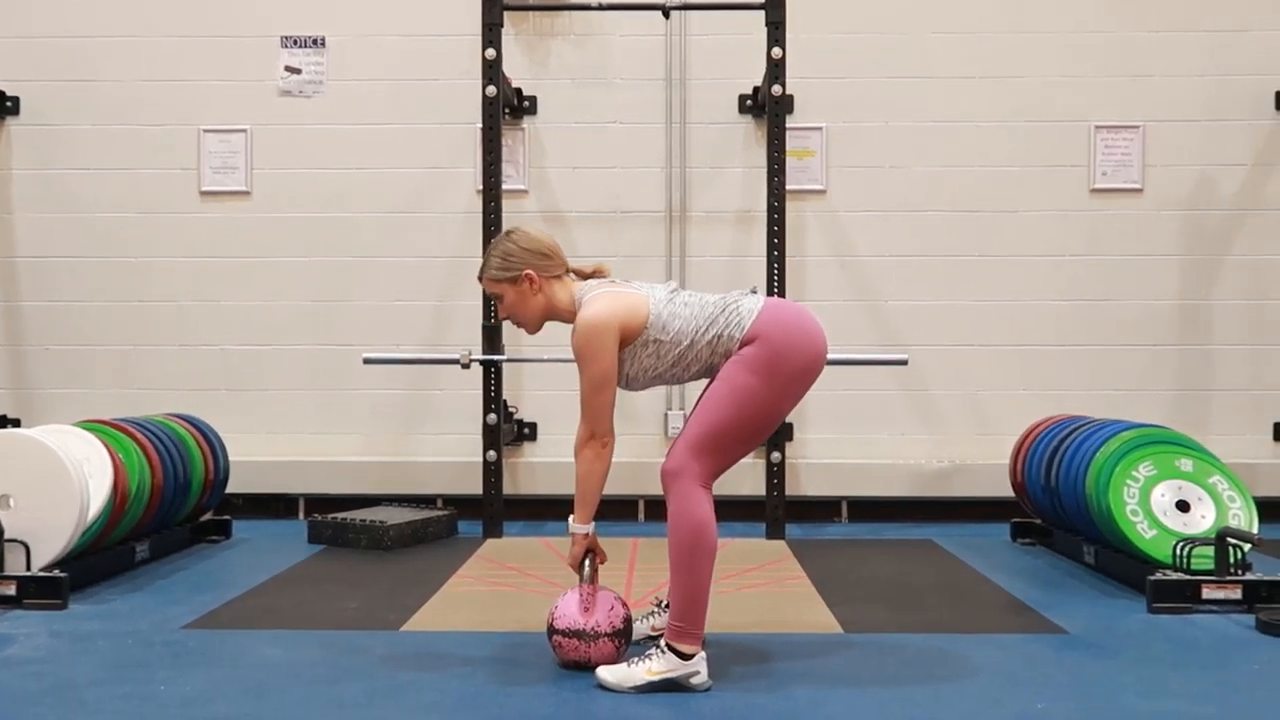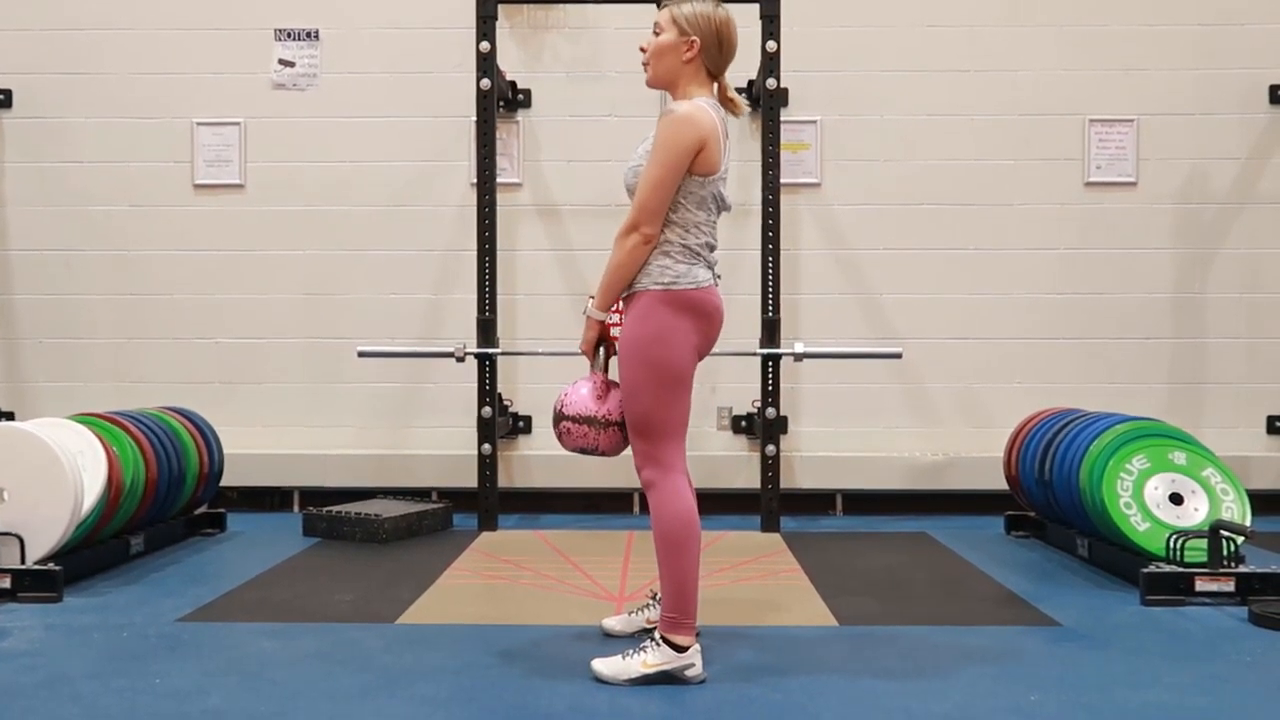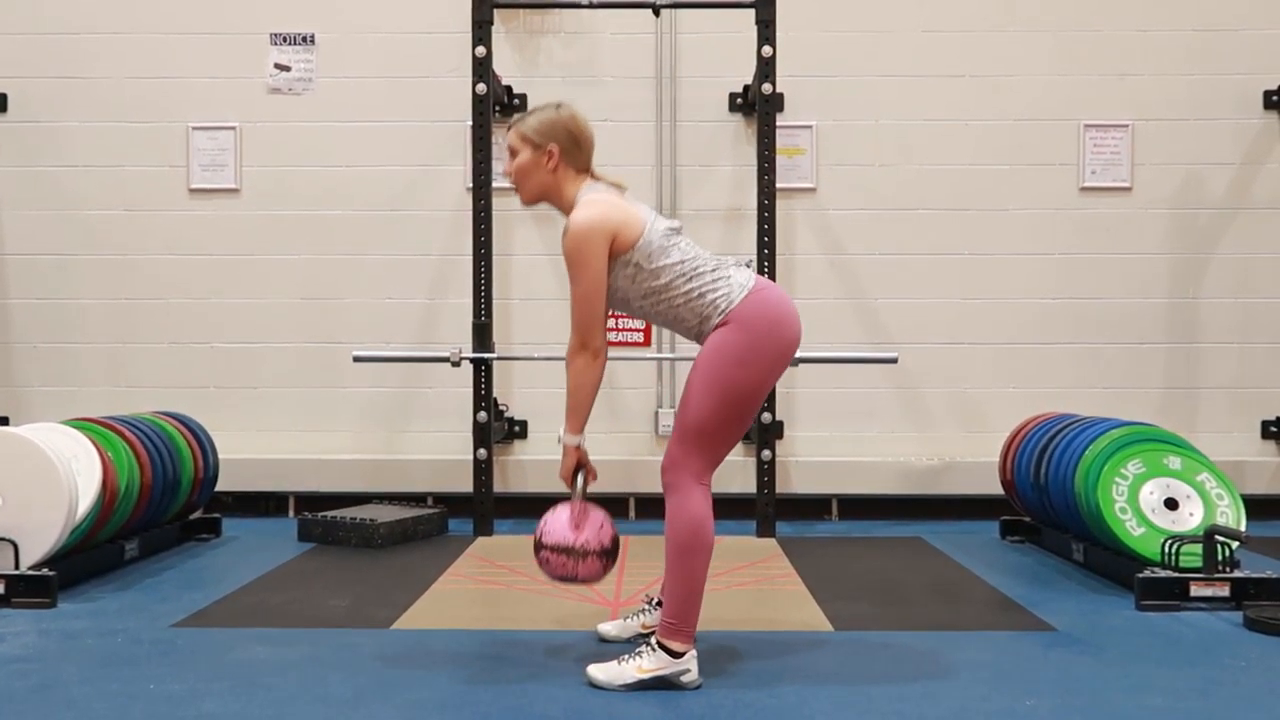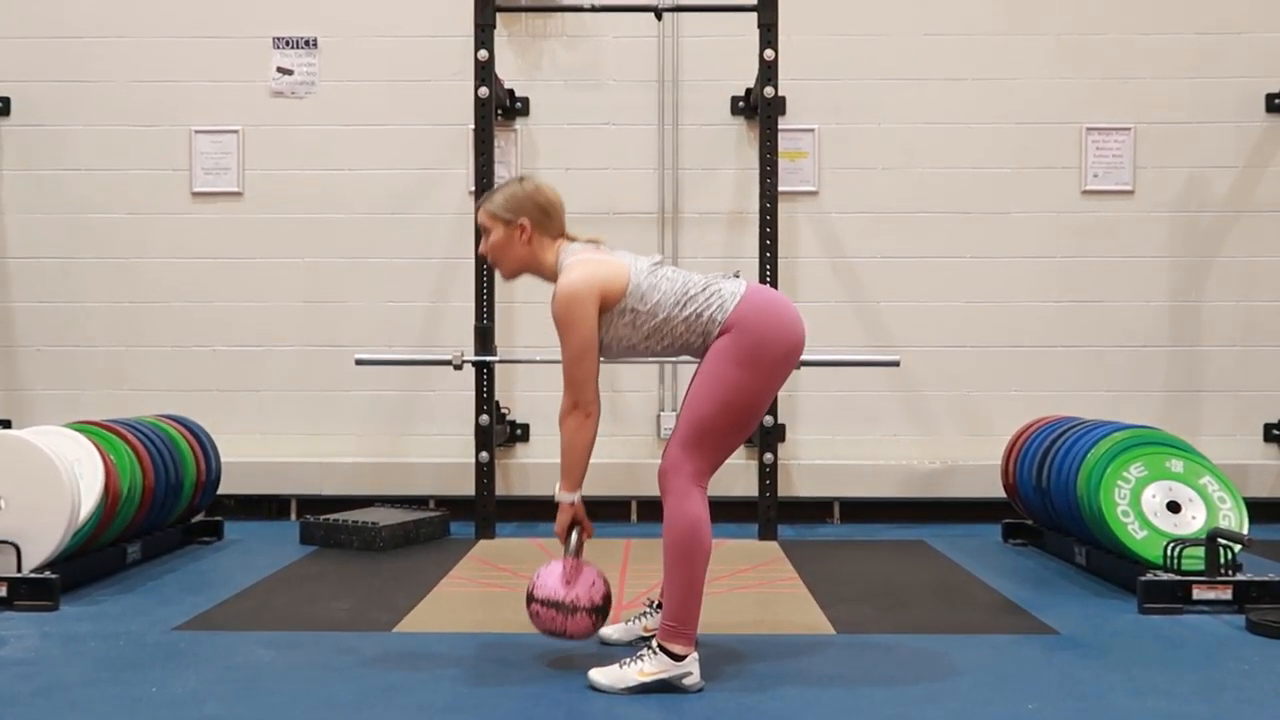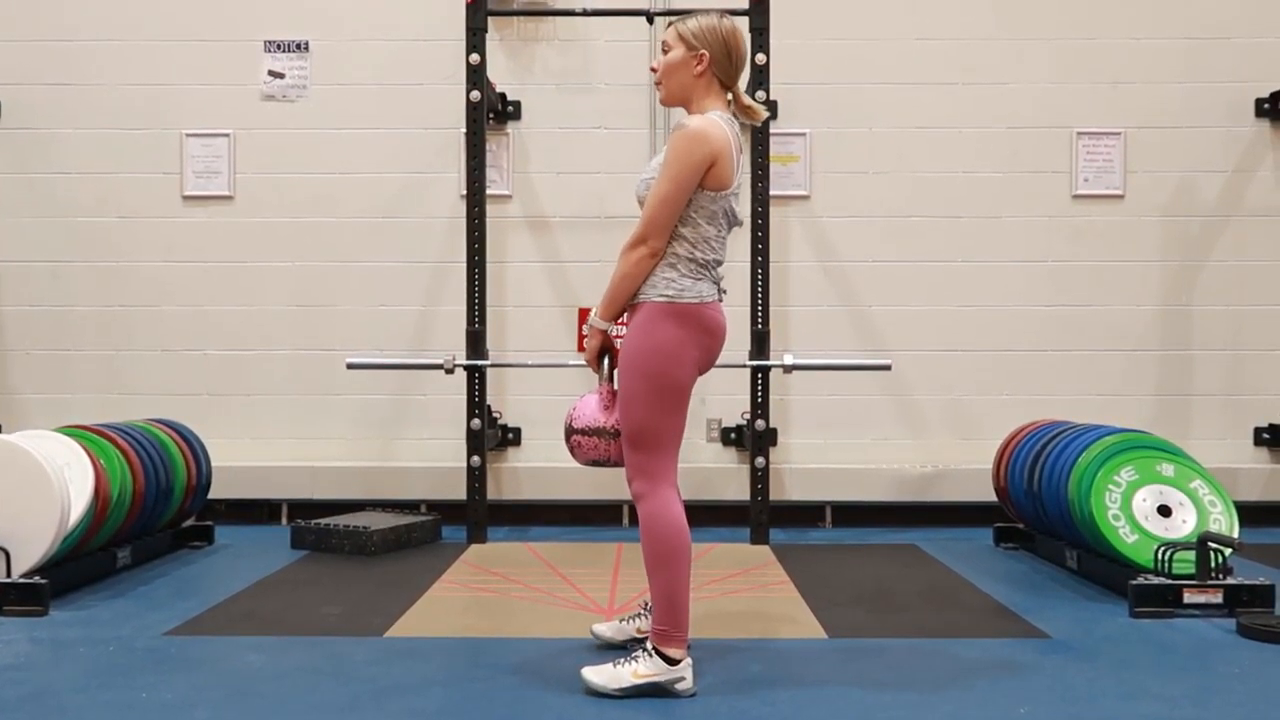
dt=1s
person 1, frame 1
left shoulder: (594, 319)
right shoulder: (596, 300)
left elbow: (596, 439)
right elbow: (593, 434)
left wrist: (581, 528)
right wrist: (584, 523)
left hip: (781, 343)
right hip: (777, 338)
left knee: (685, 476)
right knee: (684, 473)
left ankle: (683, 654)
right ankle: (679, 610)
person 1, frame 2
left shoulder: (686, 116)
right shoulder: (703, 118)
left elbow: (640, 230)
left wrist: (596, 310)
right wrist: (613, 309)
left hip: (666, 305)
right hip: (682, 301)
left knee: (660, 469)
right knee: (662, 465)
left ankle: (678, 645)
right ankle: (673, 604)
person 1, frame 3
left shoulder: (586, 222)
right shoulder: (597, 206)
left elbow: (588, 351)
right elbow: (586, 345)
left wrist: (572, 440)
right wrist: (576, 439)
left hip: (752, 324)
right hip: (757, 318)
left knee: (685, 474)
right knee: (685, 471)
left ankle: (674, 651)
right ankle: (670, 609)
person 1, frame 4
left shoulder: (574, 285)
right shoulder: (581, 265)
left elbow: (581, 410)
right elbow: (579, 402)
left wrist: (568, 500)
right wrist: (572, 496)
left hip: (759, 329)
right hip: (758, 321)
left knee: (682, 477)
right knee: (681, 474)
left ankle: (674, 655)
right ankle: (670, 610)
person 1, frame 5
left shoulder: (697, 131)
right shoulder: (717, 132)
left elbow: (647, 243)
left wrist: (600, 321)
right wrist: (619, 319)
left hip: (668, 318)
right hip: (685, 315)
left knee: (651, 482)
right knee: (653, 478)
left ankle: (669, 657)
right ankle: (662, 613)
